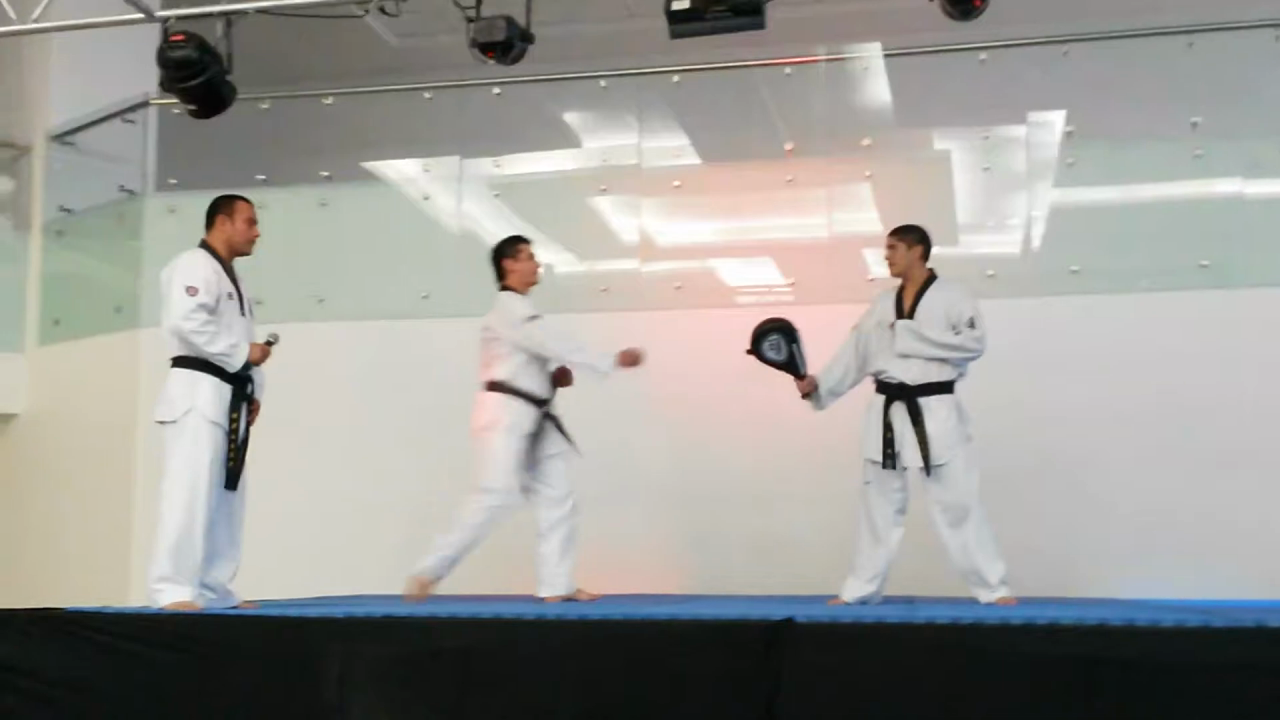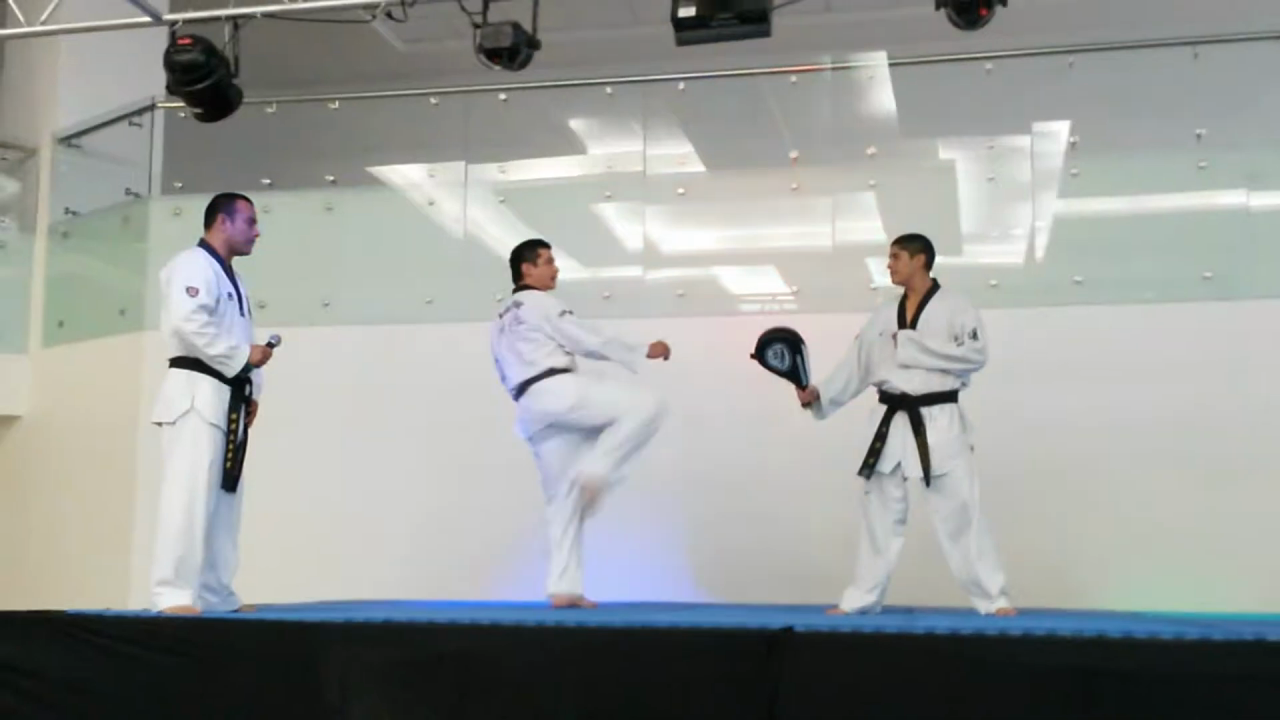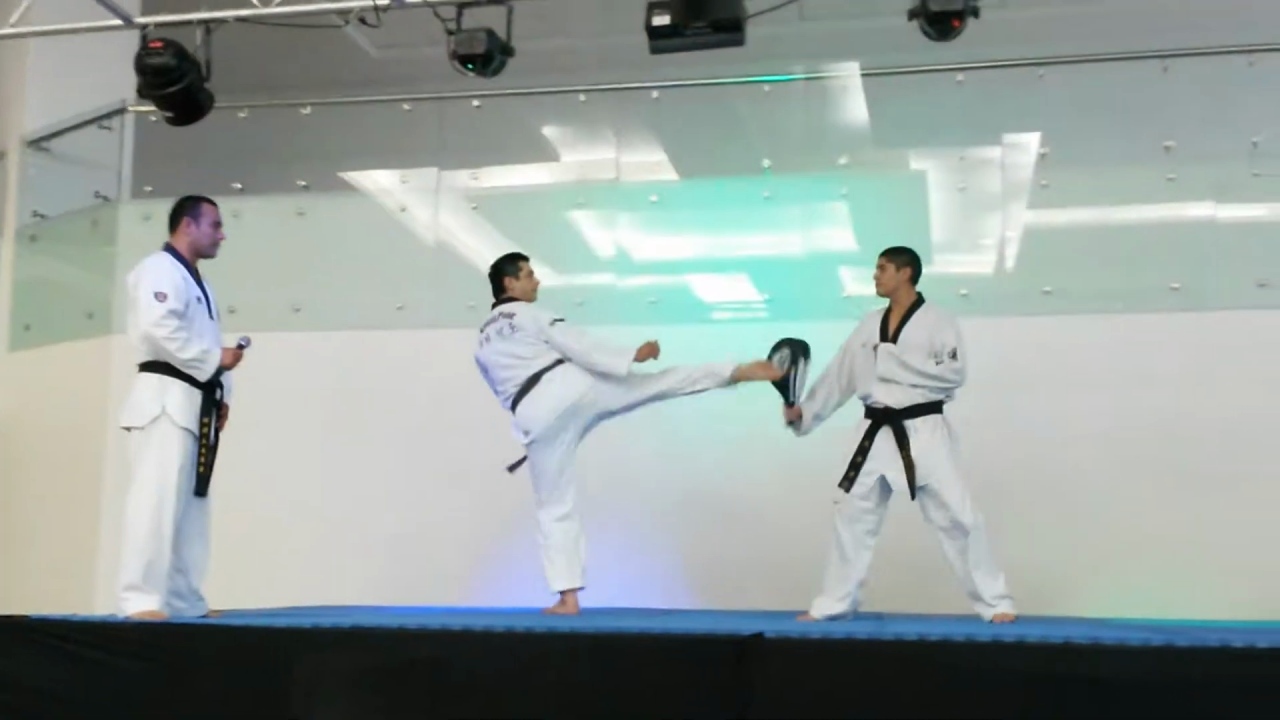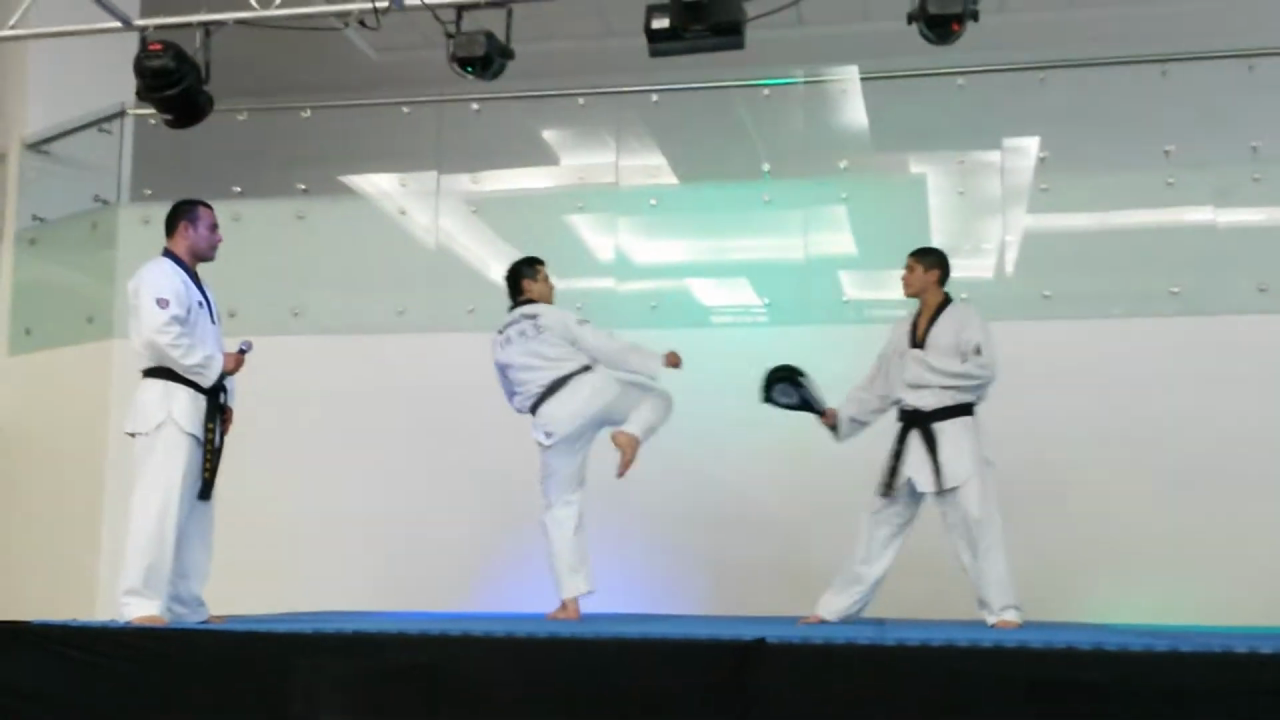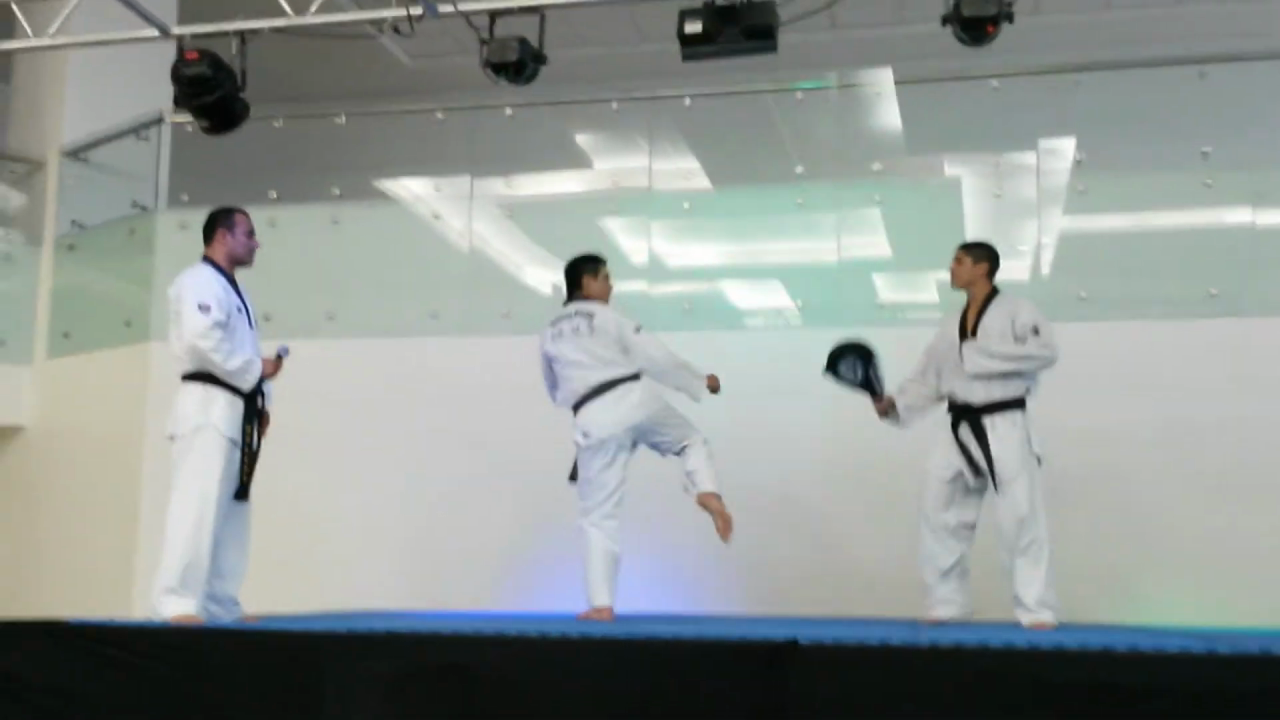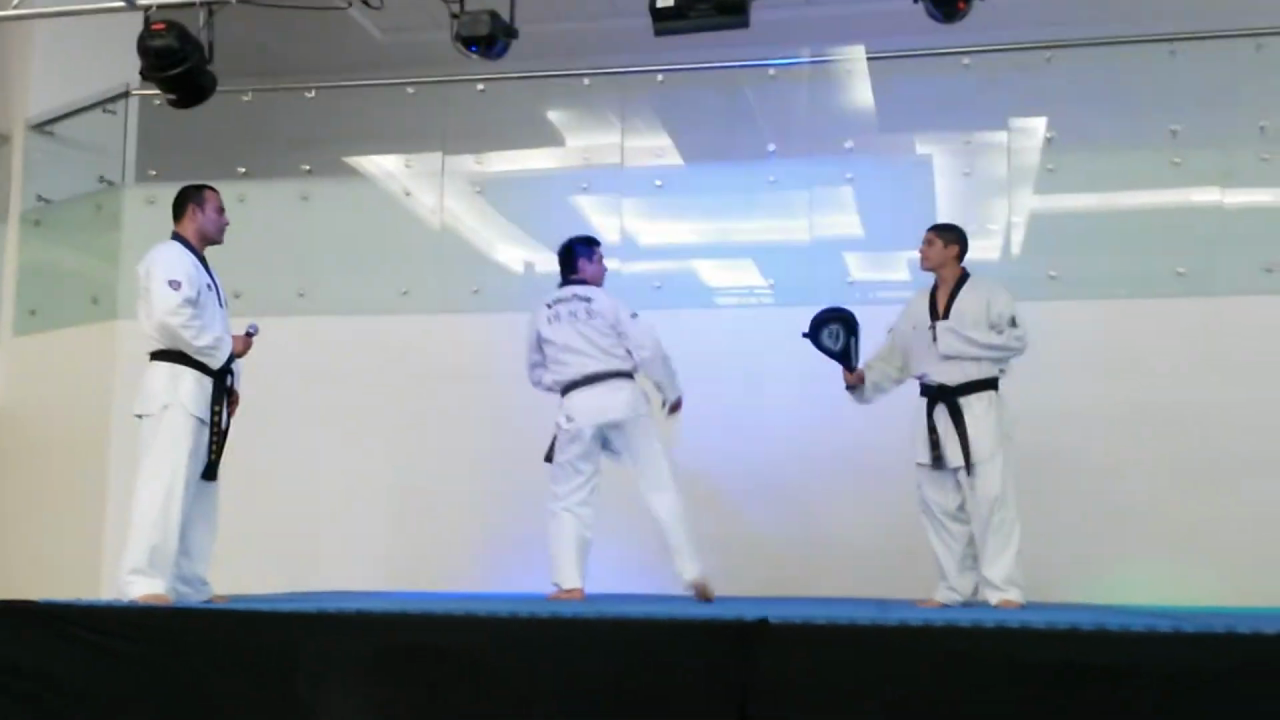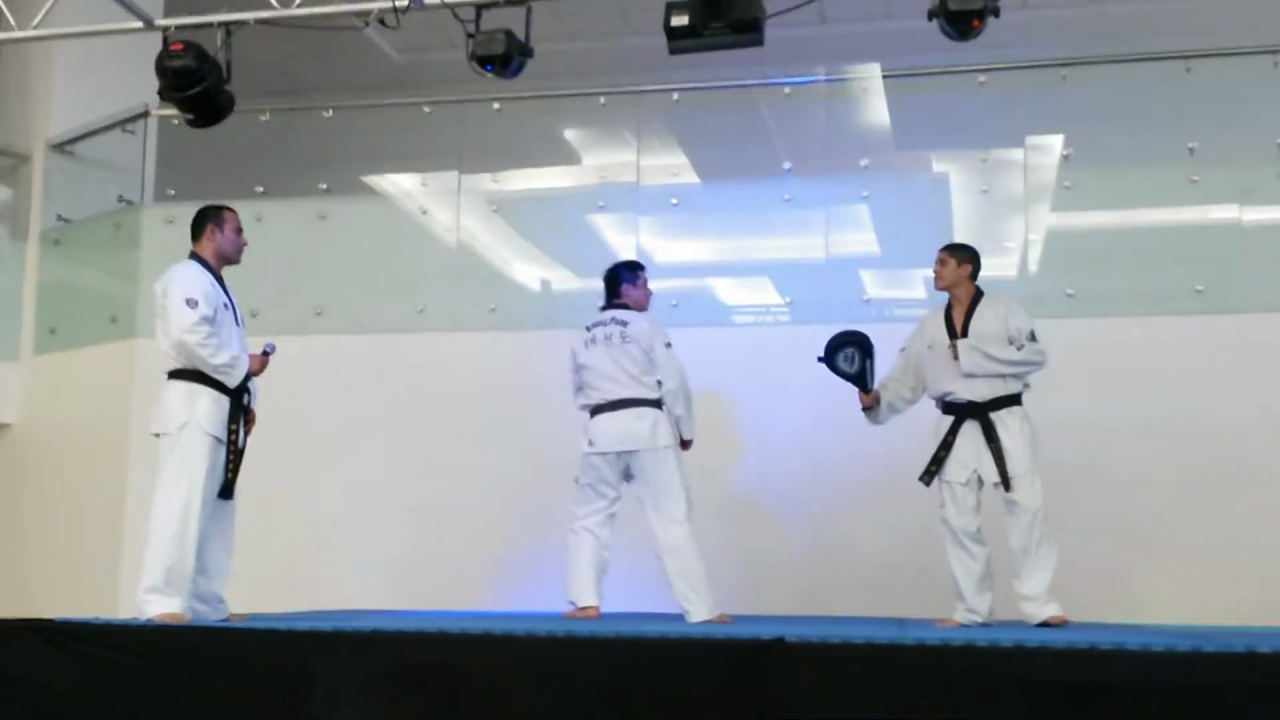
dt=0.2s
person 1, frame 1
left shoulder: (232, 279)
right shoulder: (193, 266)
right elbow: (186, 323)
left wrist: (252, 391)
right wrist: (243, 354)
left hip: (228, 399)
right hip: (197, 393)
left knee: (226, 496)
right knee: (190, 491)
left ankle: (214, 589)
right ankle: (173, 589)
person 1, frame 2
left shoulder: (231, 279)
right shoulder: (192, 265)
right elbow: (187, 324)
left wrist: (250, 392)
right wrist: (243, 356)
left hip: (225, 400)
right hip: (196, 395)
left knee: (223, 497)
right knee: (189, 494)
left ankle: (216, 593)
right ankle: (173, 593)
person 1, frame 3
left shoulder: (196, 282)
right shoulder: (159, 270)
right elbow: (157, 330)
left wrist: (219, 394)
right wrist: (215, 359)
left hip: (194, 404)
right hip: (165, 399)
left knee: (191, 502)
right knee: (158, 499)
left ankle: (183, 599)
right ankle: (140, 598)
person 1, frame 4
left shoulder: (195, 285)
right shoulder: (159, 275)
right elbow: (161, 336)
left wrist: (223, 399)
right wrist: (218, 365)
left hip: (197, 409)
right hip: (170, 405)
left knee: (194, 507)
right knee: (161, 502)
left ankle: (184, 605)
right ankle: (141, 603)
person 1, frame 5
left shoulder: (231, 290)
right shoulder: (200, 281)
right elbow: (201, 341)
left wrist: (259, 402)
right wrist: (256, 370)
left hip: (234, 411)
right hip: (208, 407)
left knee: (230, 508)
right knee: (198, 503)
left ankle: (219, 603)
right ankle: (176, 601)
person 1, frame 6
left shoulder: (200, 268)
right shoulder: (170, 258)
right elbow: (171, 318)
left wrist: (228, 382)
right wrist: (227, 347)
left hip: (202, 390)
right hip: (177, 386)
left knee: (199, 488)
right knee: (166, 483)
left ankle: (188, 584)
right ankle: (144, 582)
person 1, frame 7
left shoulder: (217, 287)
right shoulder: (187, 277)
right elbow: (188, 336)
left wrist: (244, 400)
right wrist: (244, 366)
left hip: (219, 408)
right hip: (194, 404)
left knee: (216, 506)
right knee: (182, 501)
left ankle: (205, 603)
right ankle: (161, 601)
person 2, frame 1
left shoulder: (951, 296)
right shoulder: (882, 305)
left elbow: (973, 343)
right elbow: (854, 355)
left wrist: (913, 337)
right wrist: (818, 384)
left hip: (935, 410)
right hip: (887, 411)
left knee: (957, 500)
right knee: (880, 501)
left ankle: (992, 587)
right ankle: (861, 588)
person 2, frame 2
left shoulder: (954, 306)
right shoulder: (884, 315)
left elbow: (976, 354)
right elbow: (856, 365)
left wrist: (914, 348)
right wrist: (819, 394)
left hip: (937, 419)
right hip: (891, 421)
left knee: (958, 511)
right knee: (880, 511)
left ankle: (992, 598)
right ankle: (861, 599)
person 2, frame 3
left shoulder: (937, 321)
right shoulder: (869, 326)
left elbow: (954, 373)
right elbow: (839, 378)
left wrist: (894, 362)
right wrist: (804, 411)
left hip: (923, 431)
right hip: (877, 434)
left knee: (958, 517)
right knee: (852, 517)
left ankle: (995, 602)
right ankle: (831, 605)
person 2, frame 4
left shoulder: (965, 319)
right shoulder: (904, 329)
left elbow: (982, 370)
right elbow: (877, 385)
left wrist: (922, 366)
right wrist: (840, 417)
left hip: (952, 434)
right hip: (911, 436)
left knee: (976, 521)
right knee: (883, 523)
left ankle: (1001, 609)
right ankle: (837, 606)
person 2, frame 5
left shoulder: (1016, 310)
right shoulder: (952, 324)
left elbow: (1045, 352)
right elbow: (928, 379)
left wrist: (981, 356)
right wrist: (894, 405)
left hip: (1003, 427)
right hip: (961, 429)
left knee: (1020, 519)
right knee: (939, 513)
left ankle: (1036, 610)
right ankle: (949, 603)
person 2, frame 6
left shoulder: (987, 294)
right shoulder: (917, 306)
left elbow: (1014, 341)
right elbow: (893, 360)
left wrist: (953, 338)
right wrist: (862, 379)
left hip: (976, 407)
right hip: (933, 410)
left knee: (990, 497)
right knee: (939, 503)
left ankle: (1002, 589)
right ankle: (956, 589)
person 2, frame 7
left shoulder: (1004, 310)
right shoulder: (929, 327)
left elbow: (1035, 354)
right elbow: (906, 380)
left wrist: (972, 355)
right wrist: (877, 399)
left hip: (1003, 422)
right hip: (956, 429)
left knee: (1026, 510)
right knee: (959, 520)
left ankle: (1038, 604)
right ankle: (972, 609)
person 3, frame 1
left shoulder: (517, 310)
right shoulder: (510, 306)
right elbow: (553, 346)
left wrist: (553, 378)
right wrist: (611, 360)
left hip: (530, 419)
right hip: (505, 415)
left knee: (557, 498)
right knee: (494, 498)
left ankle: (557, 587)
right ankle: (428, 572)
person 3, frame 2
left shoulder: (502, 321)
right shoulder: (539, 302)
left elbow: (511, 377)
right elbow: (586, 339)
right wrist: (643, 351)
left hip: (533, 410)
right hip: (557, 393)
left knee: (564, 497)
right knee: (645, 406)
left ankle: (564, 589)
right ankle: (595, 474)
person 3, frame 3
left shoulder: (482, 343)
right shoulder: (529, 314)
left elbow: (506, 394)
right elbow: (575, 346)
right wrist: (633, 354)
left hip: (534, 417)
right hip: (568, 387)
left knee: (553, 508)
right knee: (655, 380)
left ankle: (567, 596)
right ankle: (735, 372)
person 3, frame 4
left shoulder: (501, 341)
right shoulder: (552, 315)
left elbow: (516, 398)
right elbow: (603, 345)
right wrist: (658, 360)
left hip: (554, 418)
right hip: (592, 390)
left knee: (561, 508)
right knee: (654, 400)
left ankle: (569, 601)
right ankle: (630, 435)
person 3, frame 5
left shoulder: (550, 334)
right shoulder: (607, 316)
left elbow: (557, 393)
right elbow: (656, 358)
right wrist: (701, 382)
left hip: (594, 421)
right hip: (636, 401)
left knee: (599, 515)
right knee: (692, 440)
left ankle: (601, 604)
right ankle: (708, 492)
person 3, frame 6
left shoulder: (542, 314)
right shoulder: (605, 301)
left elbow: (537, 374)
right elbow: (649, 350)
right wrist: (672, 392)
left hip: (578, 407)
right hip: (623, 398)
left knee: (569, 499)
right knee: (660, 487)
left ankle: (569, 583)
right ankle: (691, 573)
person 3, frame 7
left shoulder: (584, 338)
right shoulder: (646, 328)
left elbow: (580, 396)
right elbow: (674, 383)
right wrist: (686, 431)
left hip: (602, 431)
right hip: (647, 427)
left knee: (590, 520)
right knee: (672, 522)
left ankle: (585, 602)
right ankle: (701, 609)
